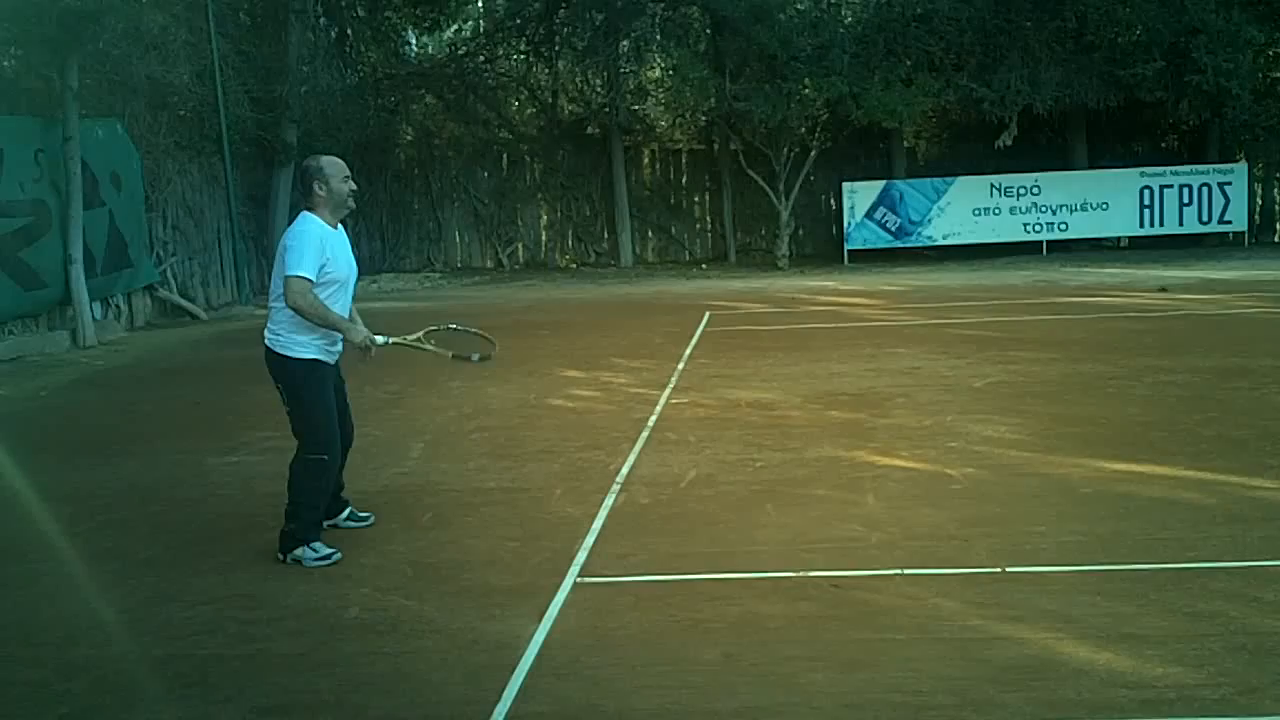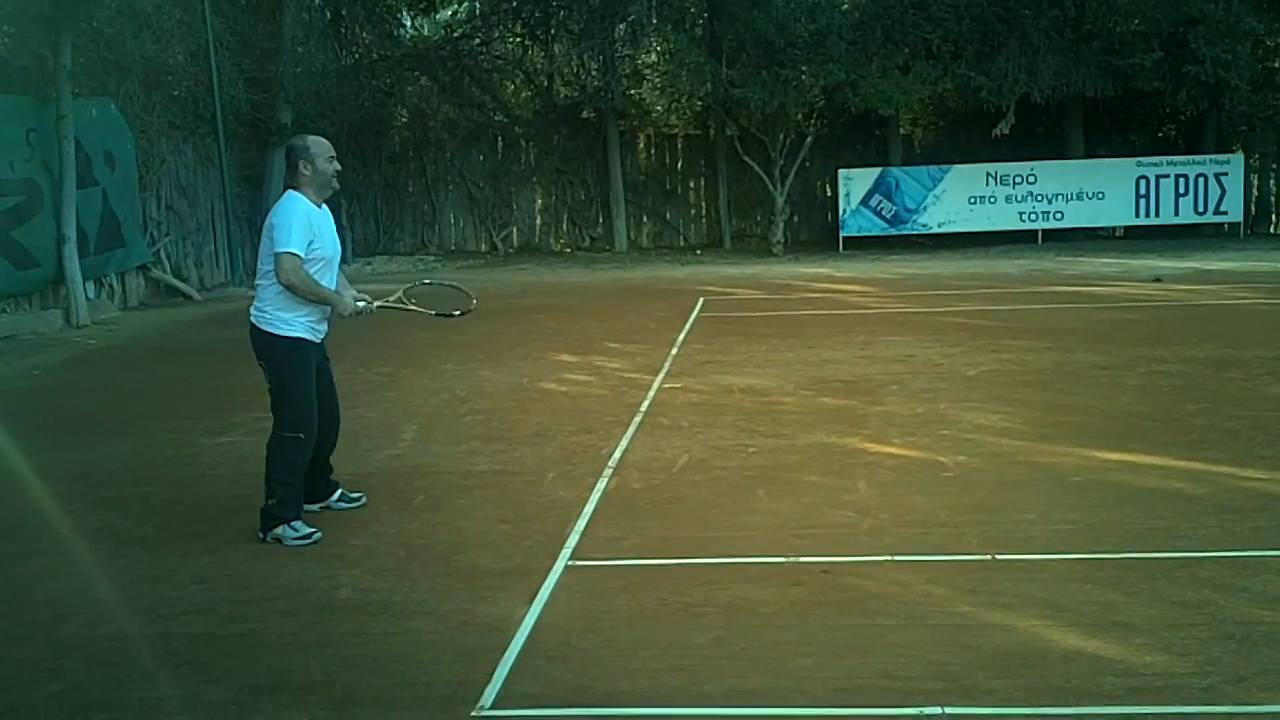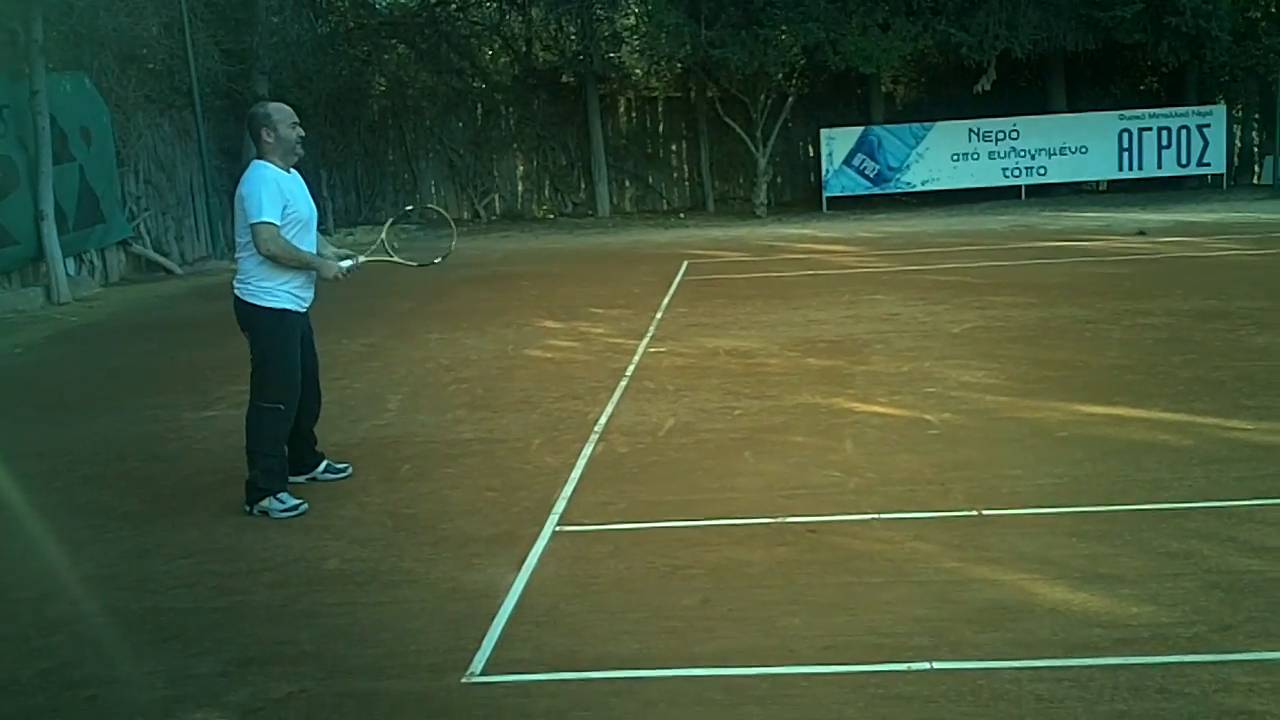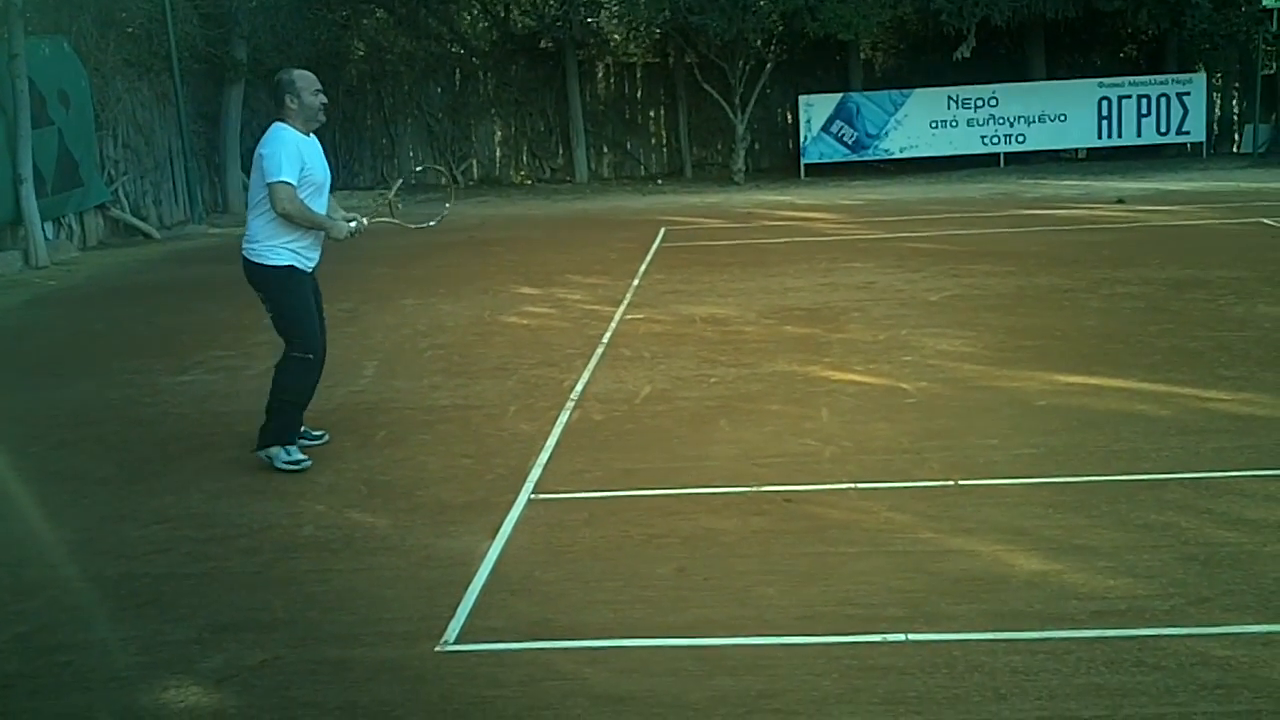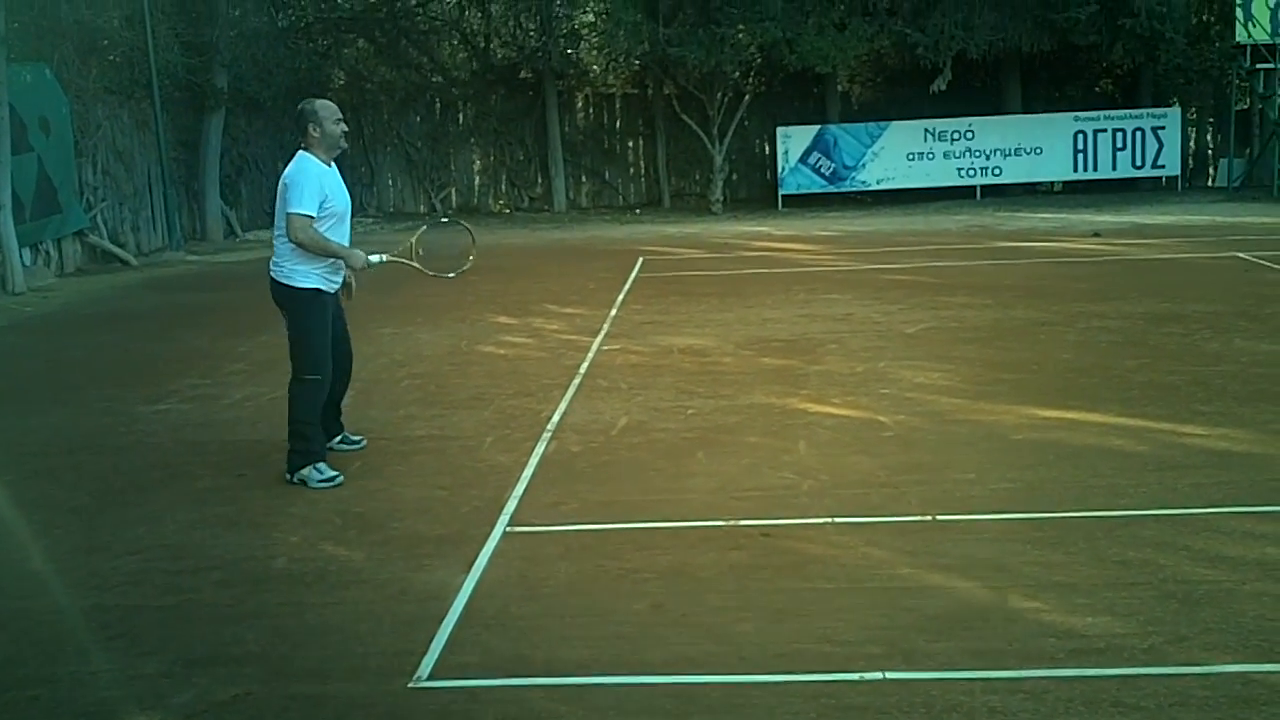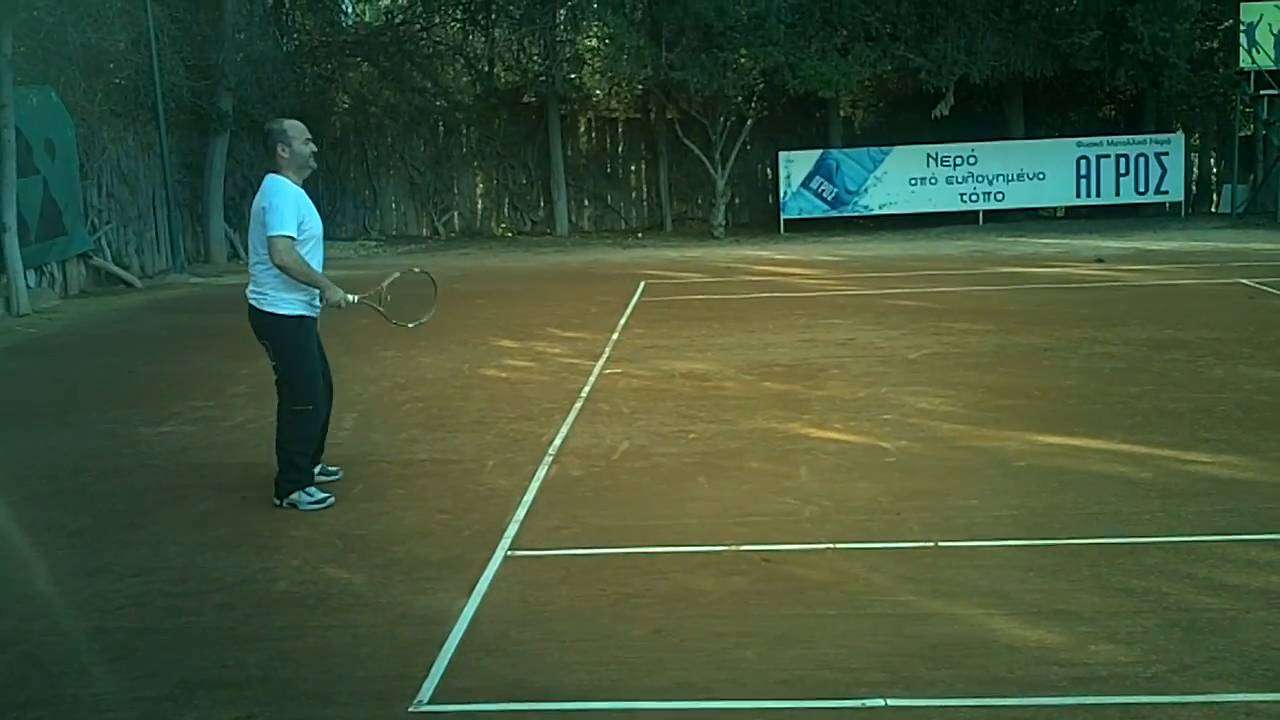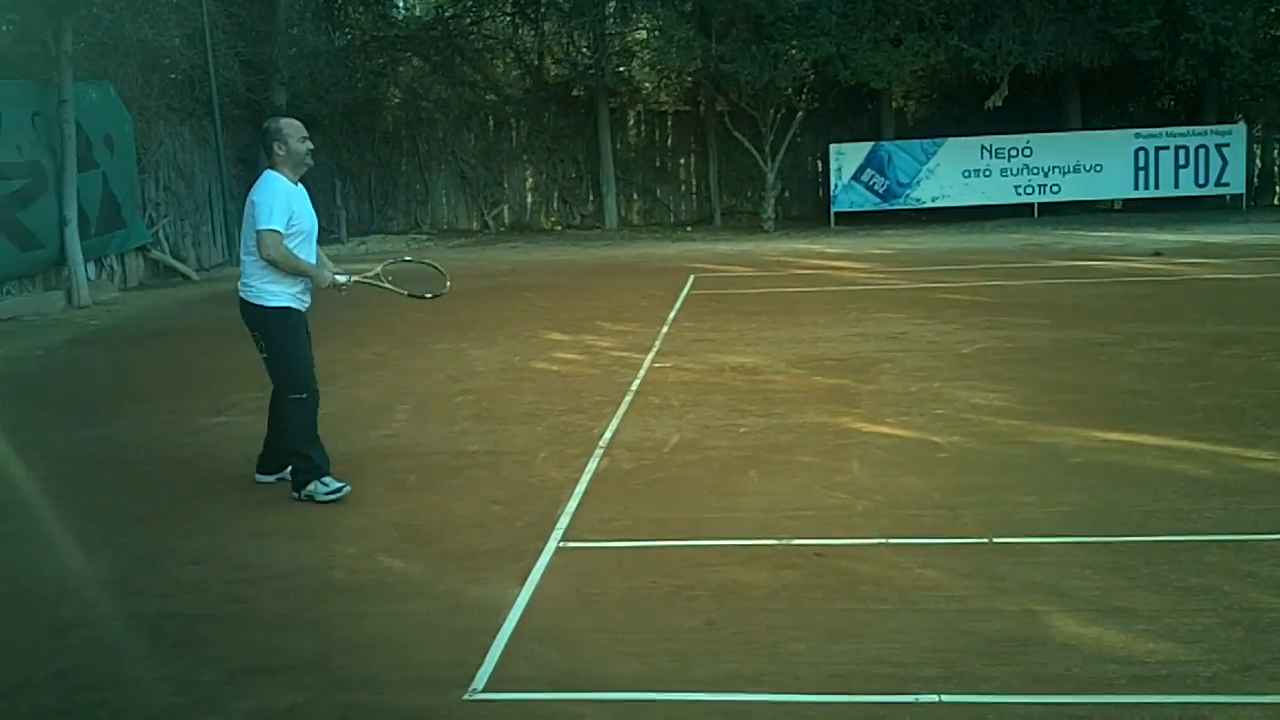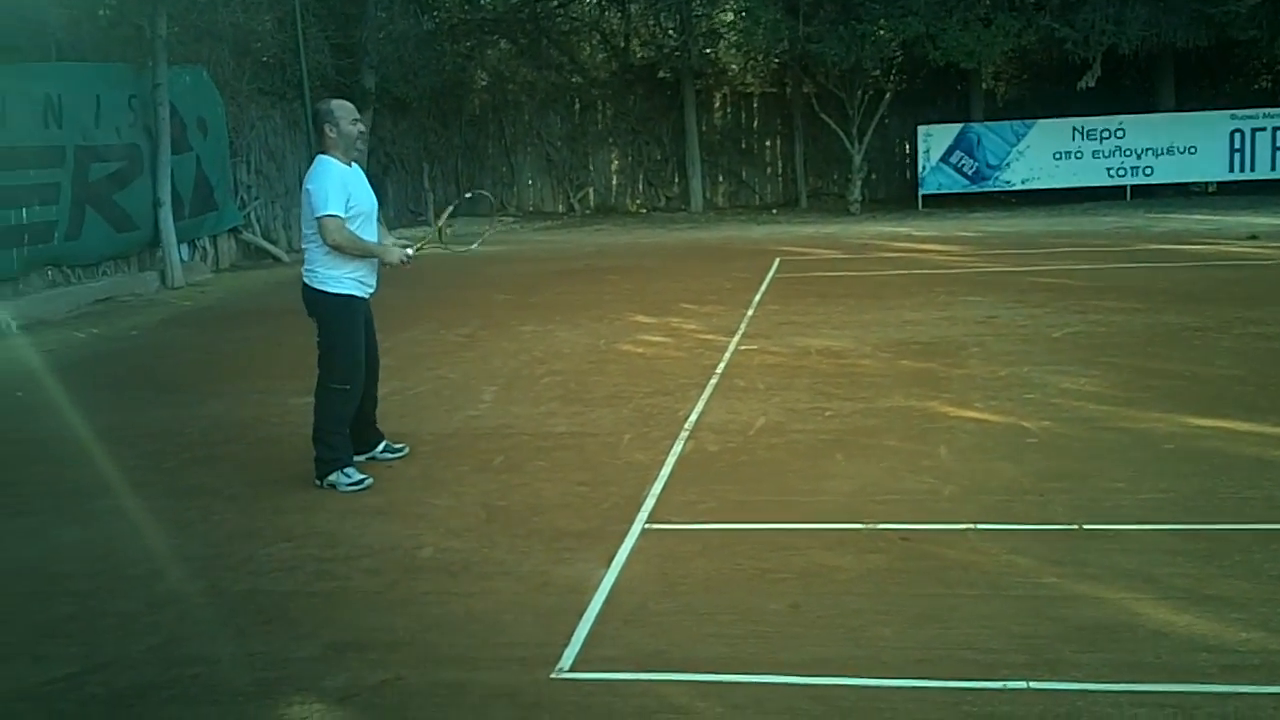
dt=0.7s
person 1, frame 1
left shoulder: (337, 232)
right shoulder: (307, 234)
right elbow: (298, 297)
left wrist: (358, 328)
right wrist: (347, 329)
left hip: (322, 355)
right hip: (297, 357)
left knee: (339, 437)
right knee: (319, 447)
left ankle: (330, 508)
right ankle: (297, 540)
person 1, frame 2
left shoulder: (321, 211)
right shoulder: (293, 211)
right elbow: (289, 274)
left wrist: (350, 293)
right wrist: (336, 300)
left hip: (308, 335)
right hip: (282, 336)
left knee: (325, 418)
right knee: (296, 427)
left ankle: (318, 490)
right ankle: (278, 519)
person 1, frame 3
left shoulder: (291, 177)
right shoulder: (262, 180)
right elbow: (269, 244)
left wrist: (331, 253)
right wrist: (318, 265)
left hip: (292, 306)
right hip: (267, 308)
left knee: (306, 389)
right knee: (275, 398)
left ankle: (304, 462)
right ankle: (264, 491)
person 1, frame 4
left shoulder: (308, 141)
right shoulder: (281, 141)
left elbow: (316, 195)
right elbow: (284, 203)
left wrist: (341, 215)
right wrist: (329, 225)
left hip: (298, 264)
right hip: (274, 264)
left knee: (313, 349)
right knee: (303, 349)
left ankle: (286, 428)
right ankle: (275, 440)
person 1, frame 5
left shoulder: (327, 168)
right shoulder: (306, 172)
right elbow: (300, 232)
left wrist: (344, 266)
right wrist: (347, 255)
left hip: (322, 286)
right hip: (301, 287)
left knee: (338, 363)
right knee: (313, 372)
left ankle: (326, 431)
right ankle: (303, 461)
person 1, frame 6
left shoulder: (291, 192)
right shoulder: (280, 194)
right elbow: (283, 256)
left wrist: (316, 292)
right wrist: (327, 287)
left hip: (295, 312)
right hip: (281, 315)
left knee: (319, 390)
right knee: (304, 400)
left ankle: (307, 464)
right ankle: (292, 486)
person 1, frame 7
left shoulder: (295, 189)
right shoulder: (272, 190)
right elbow: (270, 249)
left wrist: (326, 268)
right wrist: (314, 273)
left hip: (287, 306)
right hip: (270, 307)
left knee: (296, 387)
right knee: (298, 390)
left ankle: (275, 463)
right ankle: (311, 476)
person 1, frame 8
left shoulder: (353, 171)
right shoulder: (326, 174)
left elbow: (367, 221)
right elbow: (334, 235)
left wrist: (391, 243)
right wrist: (382, 252)
left hip: (354, 292)
right hip: (333, 293)
left knee: (365, 372)
right knee: (341, 378)
left ankle: (366, 441)
right ankle: (332, 466)
